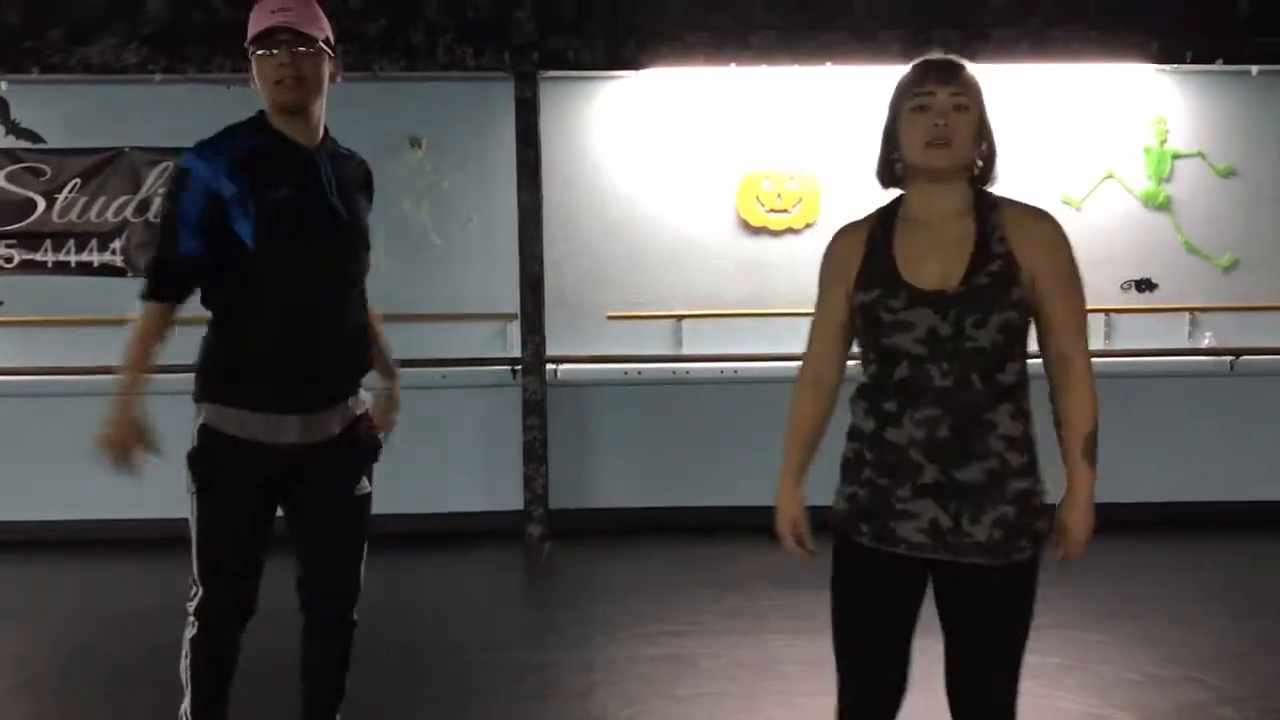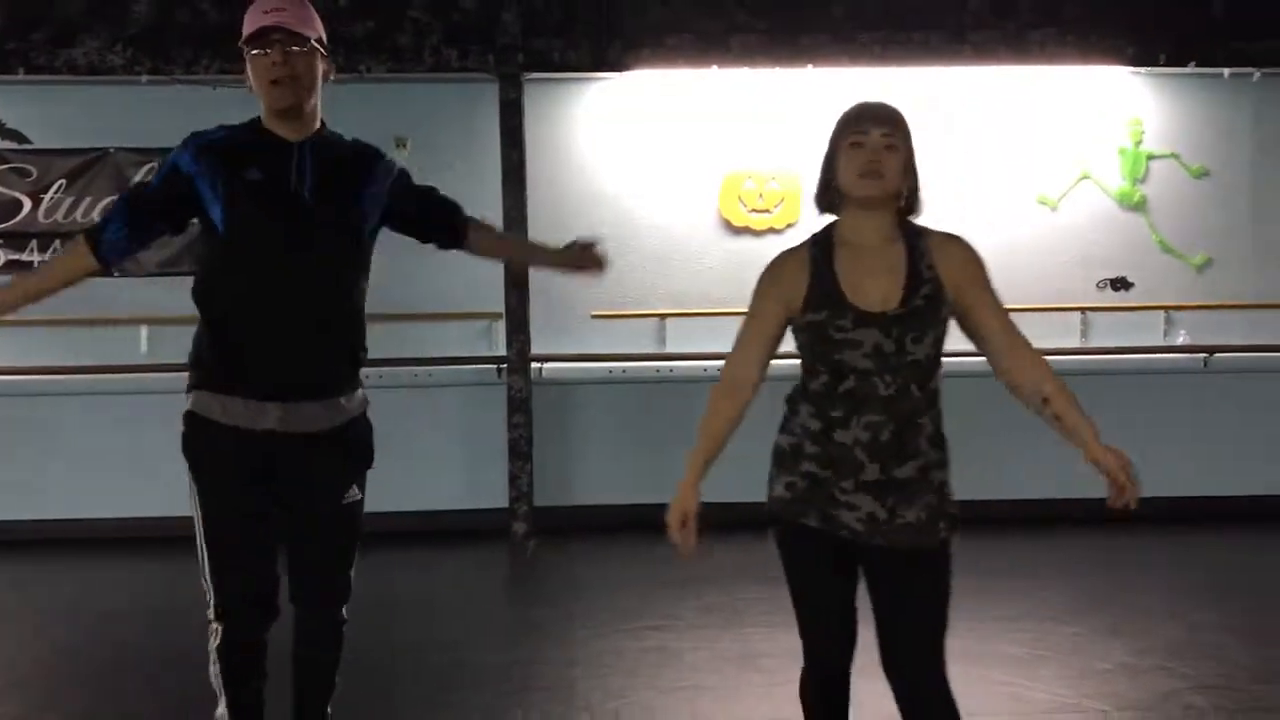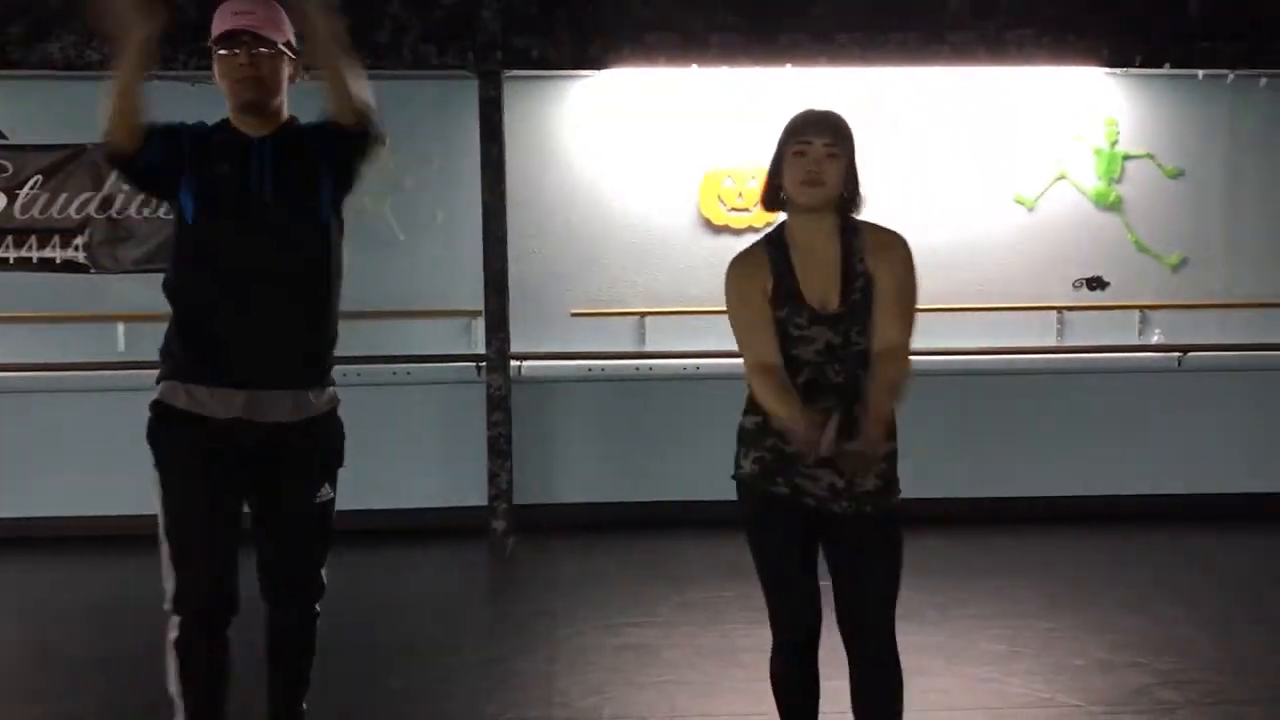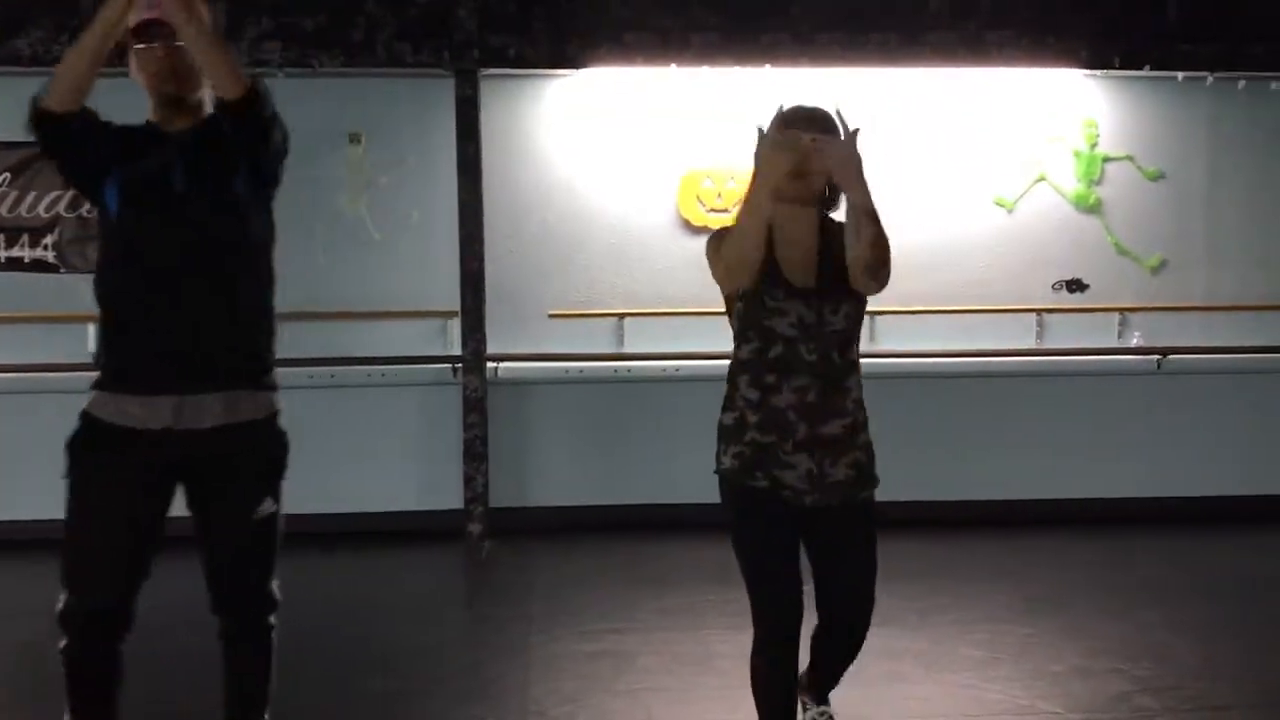
dt=0.3s
person 1, frame 1
left shoulder: (353, 172)
right shoulder: (217, 165)
right elbow: (168, 282)
left wrist: (385, 370)
right wrist: (127, 396)
left hip: (337, 426)
right hip: (243, 426)
left knee: (334, 601)
right knee: (221, 603)
person 1, frame 2
left shoulder: (366, 169)
right shoulder: (207, 158)
left elbow: (450, 224)
right elbow: (116, 235)
left wrist: (546, 255)
left hip: (330, 420)
right hip: (229, 419)
left knee: (324, 595)
right knee: (239, 602)
person 1, frame 3
left shoulder: (325, 153)
right shoulder: (186, 152)
left elbow: (357, 117)
right elbow: (125, 150)
left hip: (301, 413)
right hip: (198, 410)
left knee: (296, 591)
right knee: (199, 598)
person 1, frame 4
left shoulder: (248, 136)
right shoulder: (111, 148)
left elbow: (244, 98)
right elbow: (50, 115)
left hip: (237, 415)
right hip: (124, 416)
left knee: (246, 600)
right knee: (90, 608)
person 2, frame 1
left shoulder: (1029, 234)
right shoulder: (854, 247)
left elbow: (1071, 367)
right elbow: (820, 373)
left wrist: (1081, 483)
right wrist: (789, 485)
left hip: (995, 516)
right hip: (874, 514)
person 2, frame 2
left shoulder: (948, 259)
right shoulder: (793, 271)
left elbow: (1014, 356)
right elbow: (741, 377)
left wrist: (1095, 446)
right wrist: (690, 481)
left hip: (913, 502)
right hip: (810, 498)
right knee: (827, 656)
person 2, frame 3
left shoulder: (884, 251)
right shoulder: (751, 268)
left elbow: (891, 357)
right elbow: (763, 368)
left wrist: (874, 422)
right wrist: (799, 423)
left hip: (864, 472)
right hip: (775, 471)
left knee: (872, 637)
right knee: (794, 632)
person 2, frame 4
left shoulder: (849, 242)
right shoulder: (734, 242)
left elbow: (872, 275)
right elbow: (734, 276)
left wrist: (859, 192)
right wrist: (764, 191)
left hip: (841, 461)
right hip: (755, 464)
left knee: (849, 613)
right knee: (776, 620)
